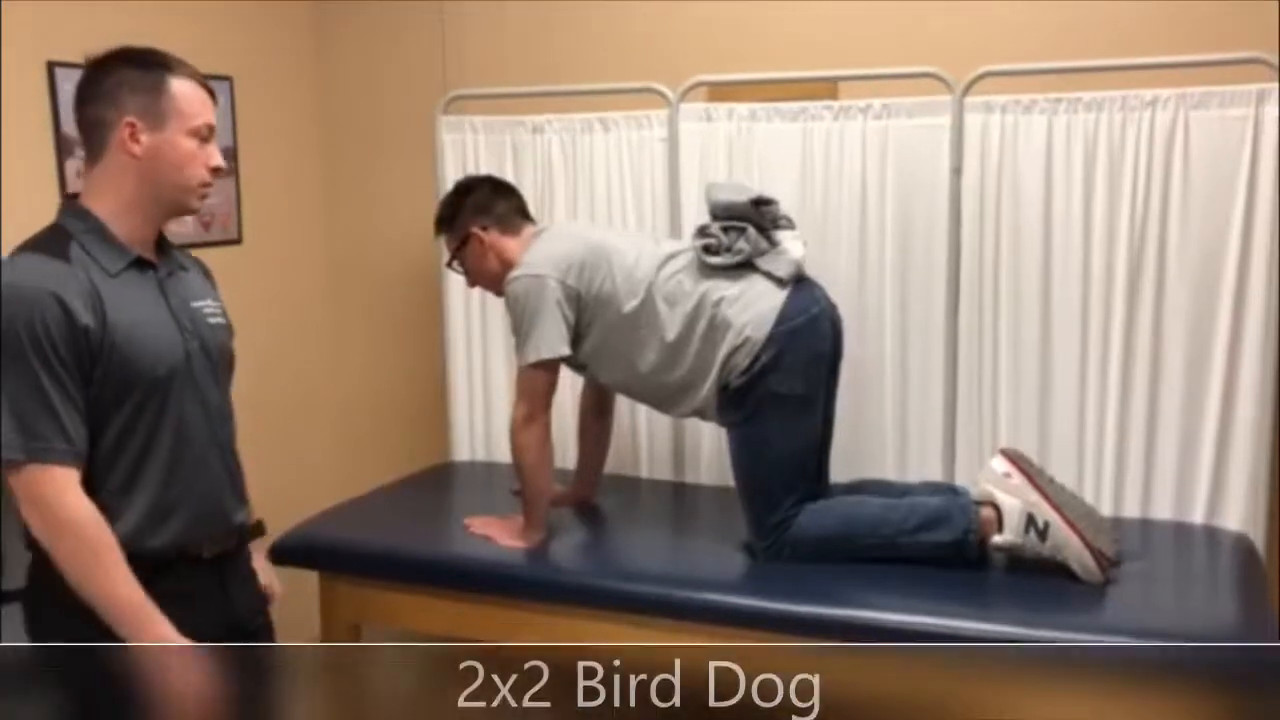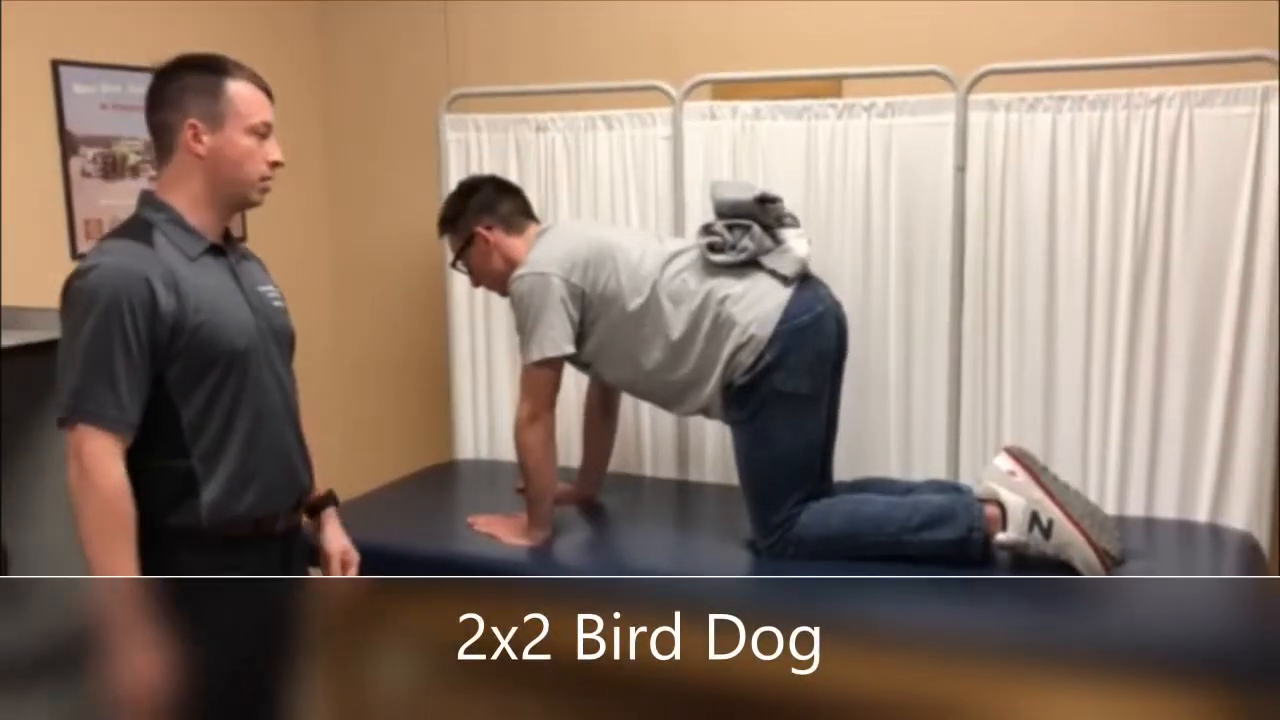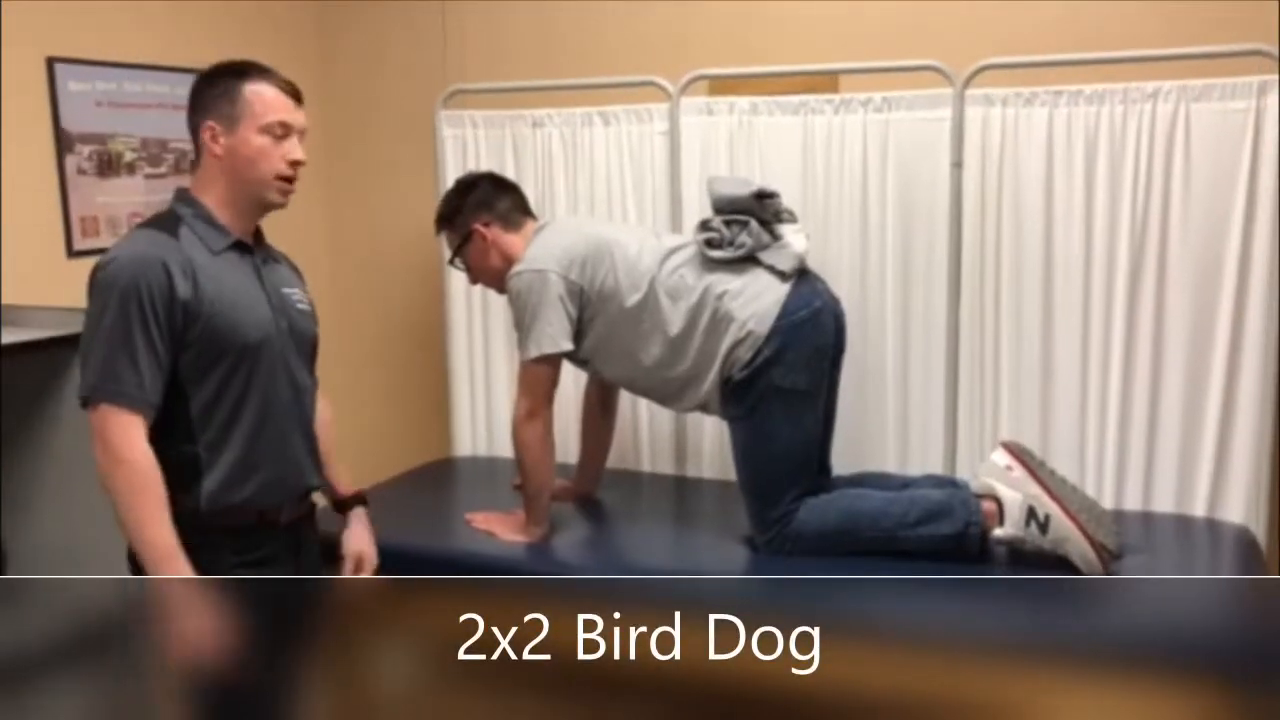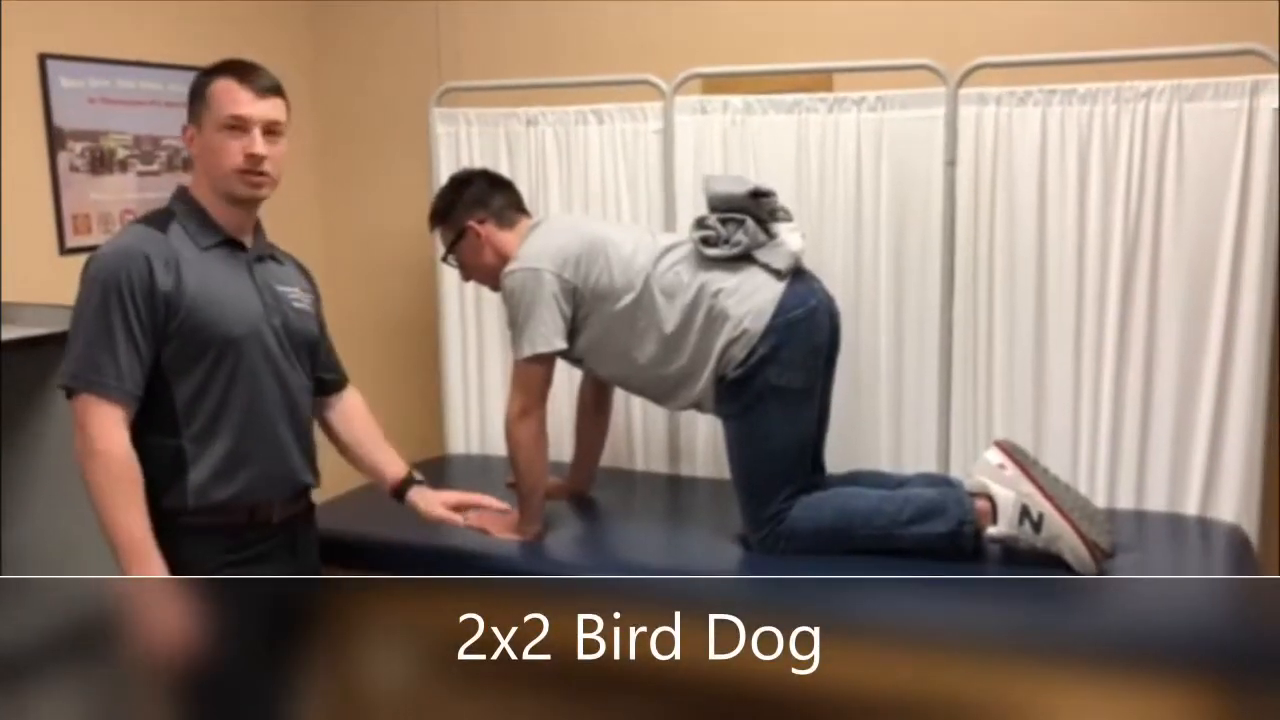
dt=0.5s
person 1, frame 1
left shoulder: (534, 278)
right shoulder: (569, 254)
left elbow: (530, 417)
right elbow: (598, 387)
left wrist: (531, 525)
right wrist: (580, 489)
left hip: (766, 344)
right hip: (795, 316)
left knee: (782, 534)
right knee: (796, 505)
left ankle: (991, 521)
right ankle: (988, 498)
person 1, frame 2
left shoulder: (539, 276)
right shoulder: (573, 253)
left elbow: (534, 416)
right elbow: (604, 387)
left wrist: (536, 524)
right wrist: (584, 487)
left hip: (771, 343)
right hip: (799, 315)
left knee: (785, 533)
right knee: (803, 504)
left ankle: (996, 519)
right ankle: (988, 496)
person 1, frame 3
left shoulder: (538, 274)
right shoulder: (572, 248)
left elbow: (533, 412)
right elbow: (603, 383)
left wrist: (533, 519)
right wrist: (582, 484)
left hip: (769, 338)
right hip: (797, 309)
left knee: (784, 528)
right knee: (799, 495)
left ankle: (995, 514)
right ankle: (990, 490)
person 1, frame 4
left shoulder: (530, 271)
right shoulder: (565, 247)
left elbow: (525, 412)
right elbow: (598, 382)
left wrist: (528, 520)
right wrist: (576, 482)
left hip: (764, 337)
right hip: (793, 309)
left knee: (776, 526)
right knee: (794, 495)
left ankle: (986, 513)
right ankle: (979, 489)
person 2, frame 1
left shoulder: (191, 276)
right elbow: (50, 495)
left wrist: (249, 542)
right wrist: (154, 642)
left hip: (226, 581)
right hip: (118, 610)
person 2, frame 2
left shoulder: (246, 268)
right shoulder: (125, 276)
right elbow: (96, 460)
left wrist: (322, 512)
right wrist: (127, 625)
left hip: (276, 554)
right hip: (199, 571)
person 2, frame 3
left shoulder: (282, 273)
right shoulder: (145, 266)
right elbow: (120, 438)
left wrist: (351, 509)
left hip: (293, 544)
right hip: (206, 561)
person 2, frame 4
left shoulder: (290, 274)
right shoulder: (137, 261)
left elbow: (333, 395)
right elbow: (101, 429)
left wrist: (410, 487)
right wrist: (148, 578)
left hip: (292, 543)
right hip: (202, 558)
